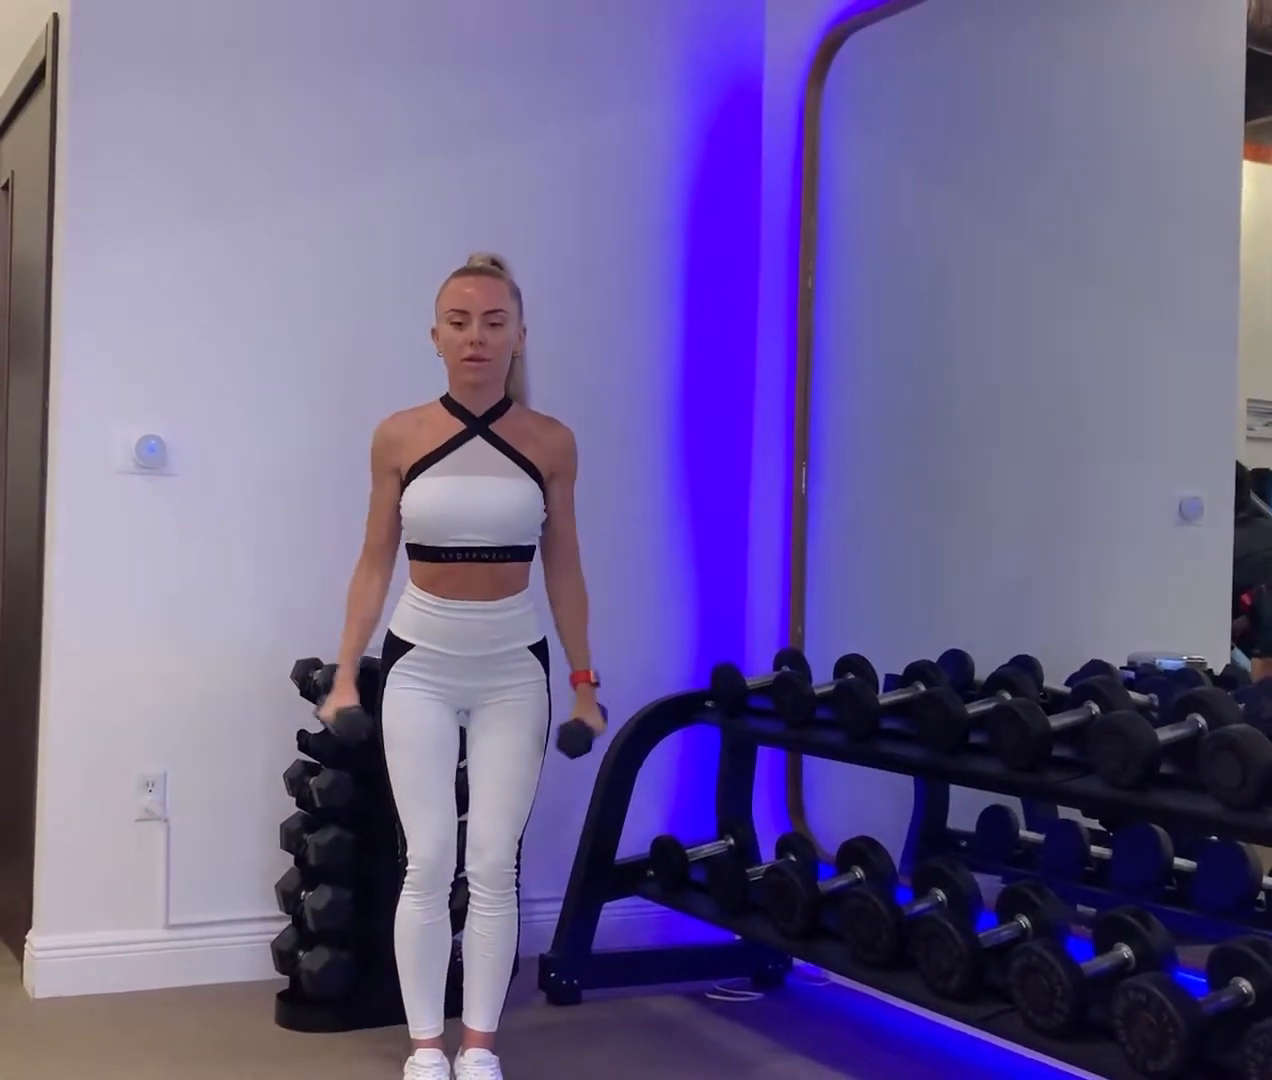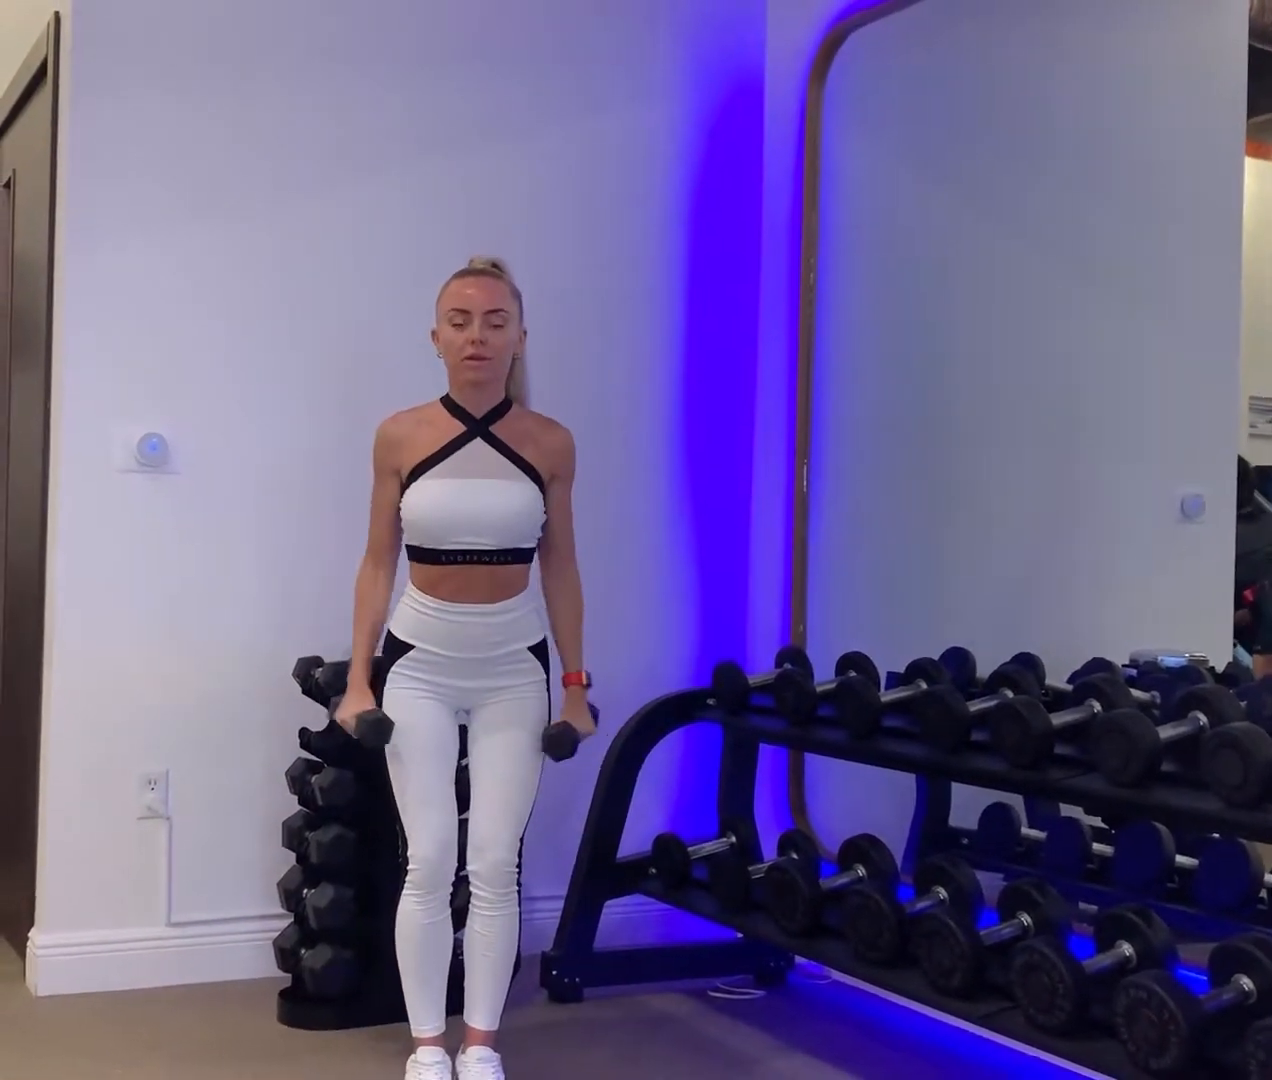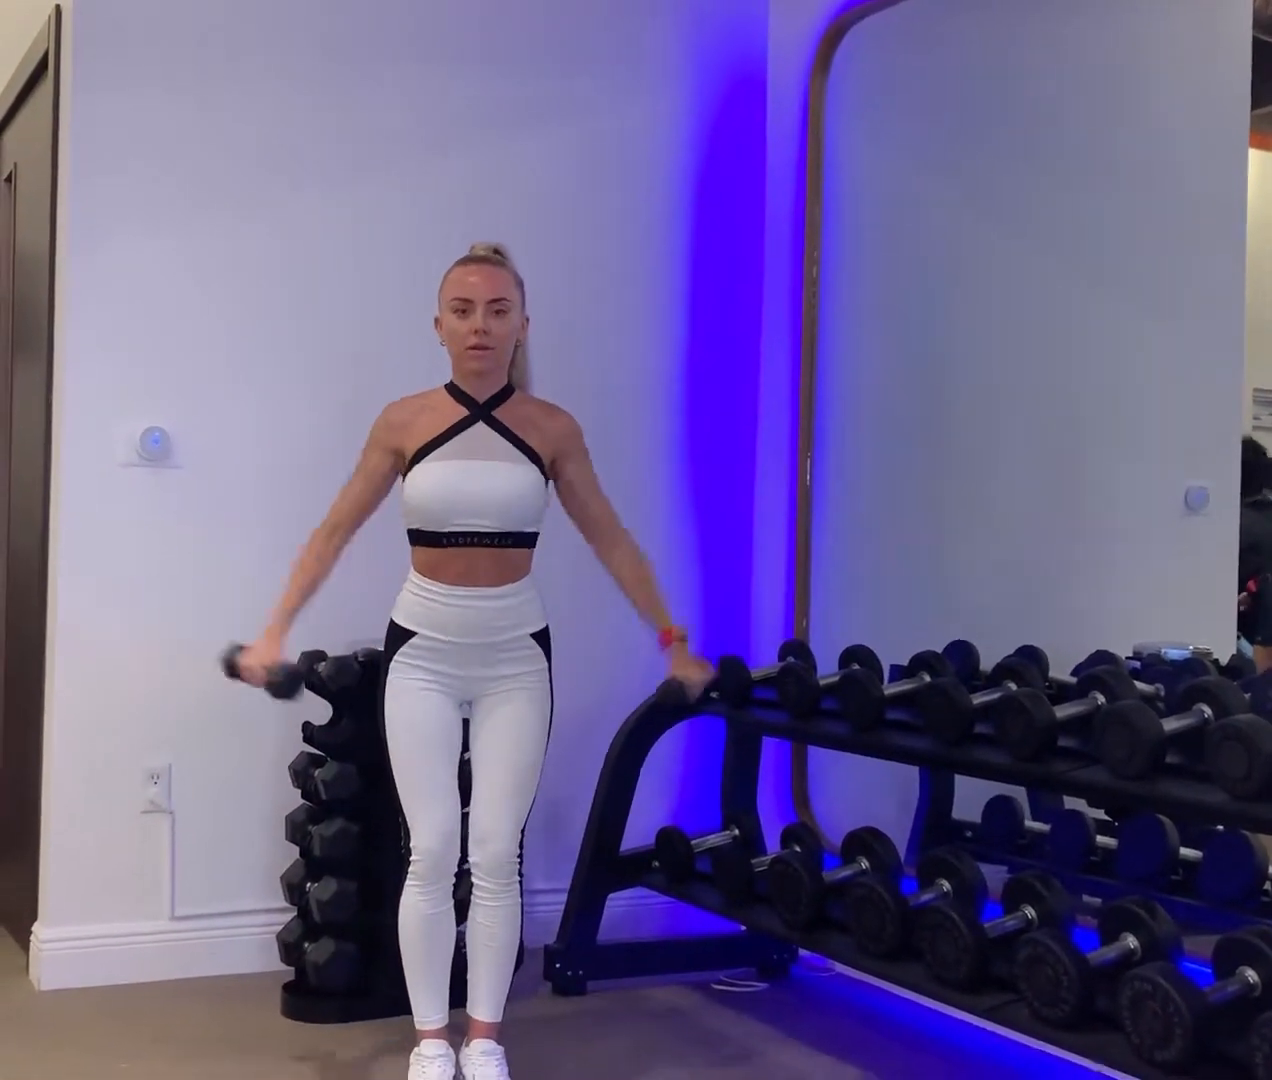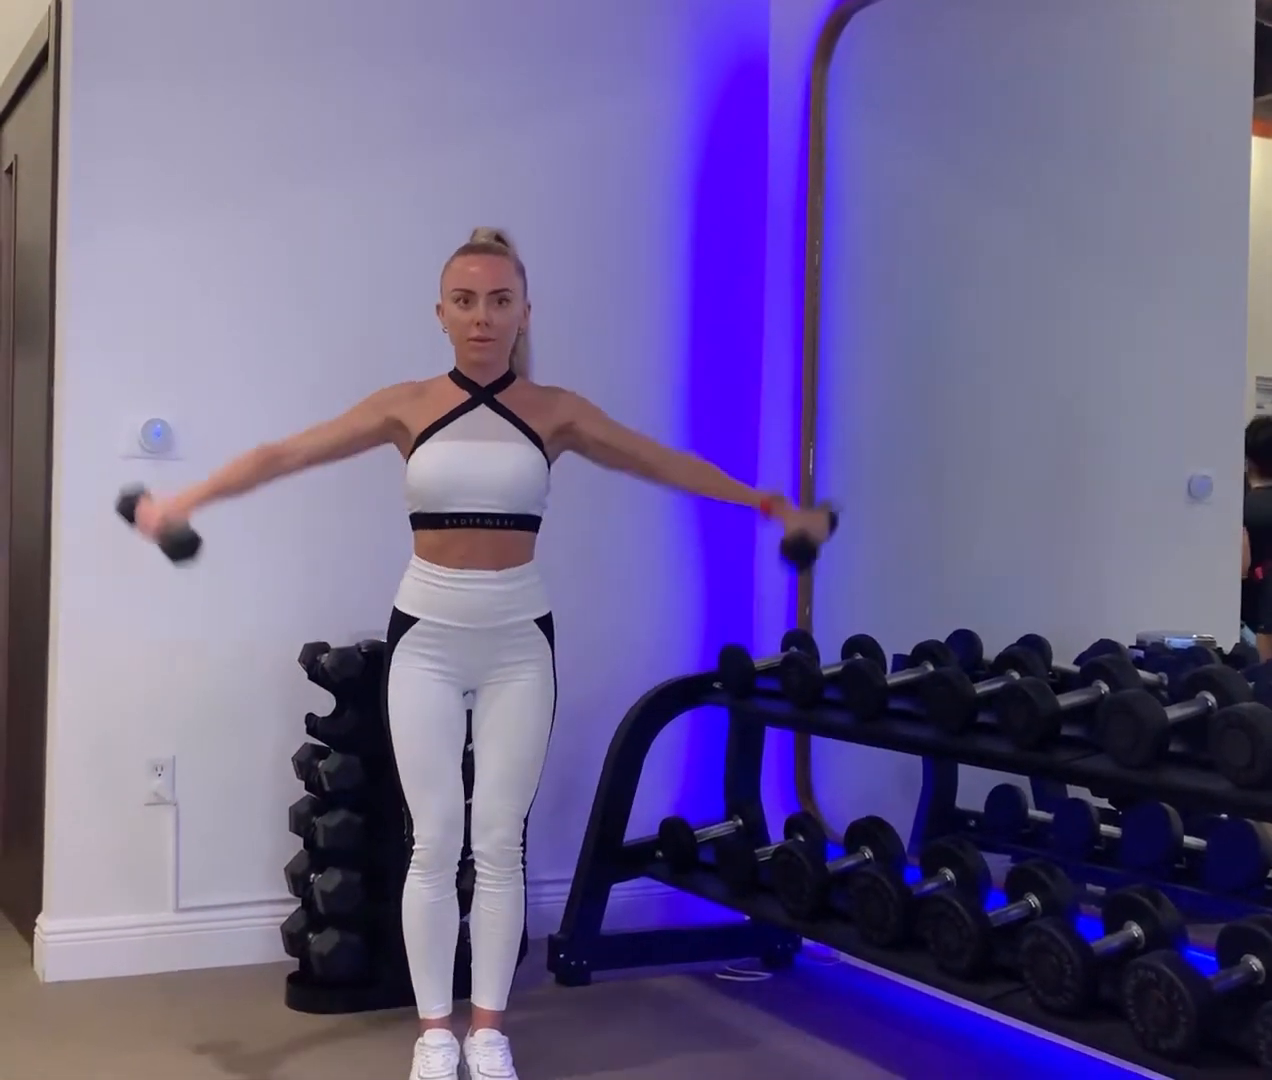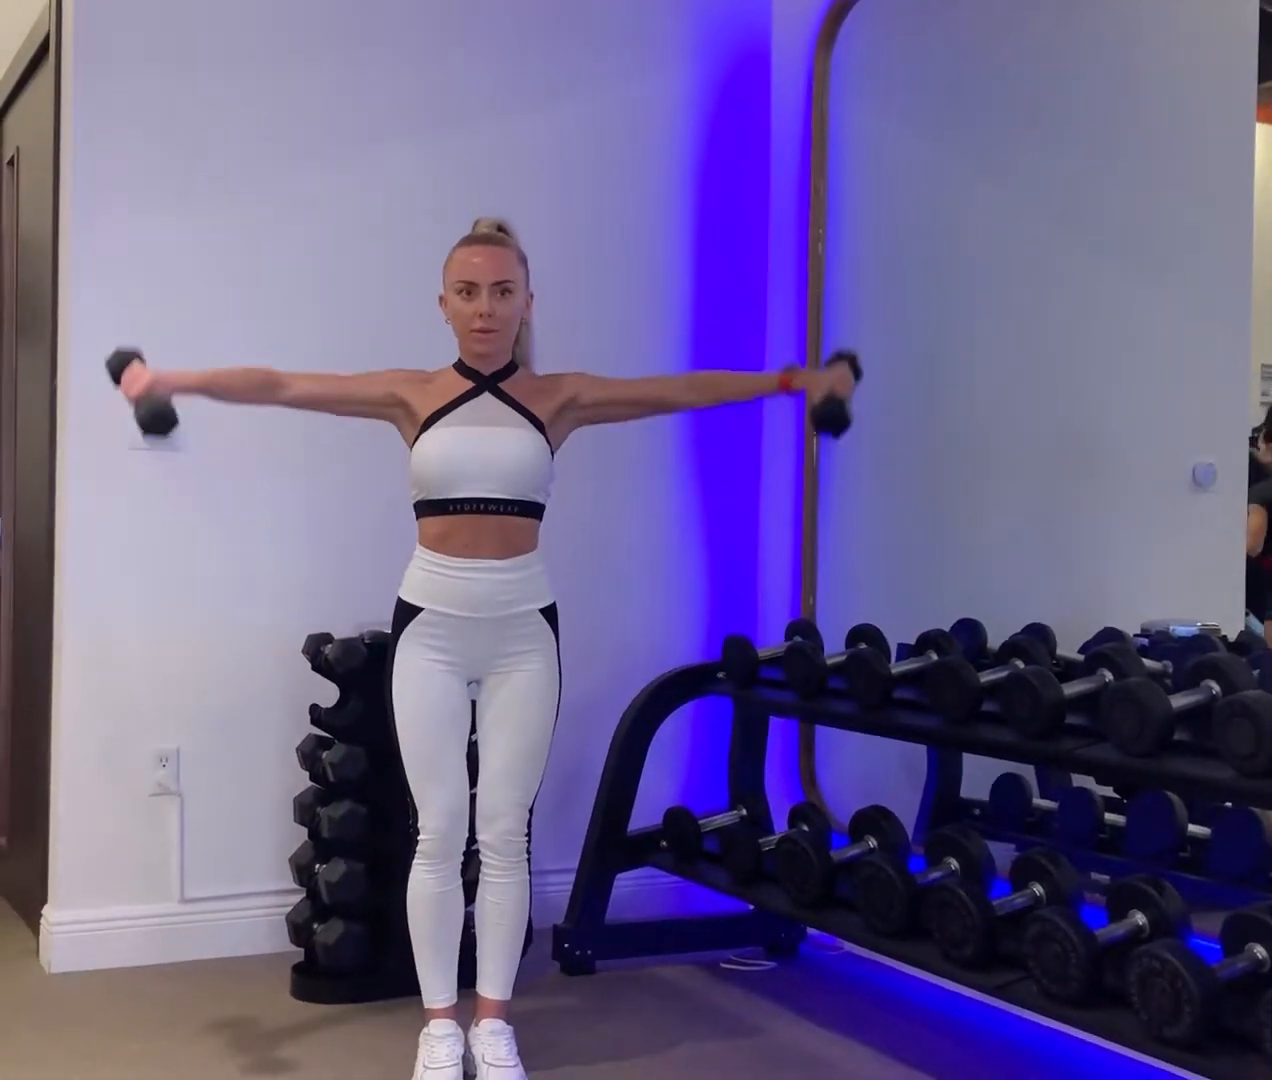
dt=0.2s
person 1, frame 1
left shoulder: (552, 442)
right shoulder: (399, 436)
left elbow: (563, 570)
right elbow: (373, 565)
left wrist: (584, 681)
right wrist: (343, 675)
left hip: (513, 669)
right hip: (420, 664)
left knee: (494, 866)
right knee: (428, 863)
person 1, frame 2
left shoulder: (550, 443)
right shoulder: (399, 436)
left elbow: (560, 570)
right elbow: (377, 565)
left wrist: (575, 685)
right wrist: (358, 680)
left hip: (513, 671)
right hip: (418, 666)
left knee: (495, 865)
right knee: (429, 862)
person 1, frame 3
left shoulder: (553, 428)
right shoulder: (403, 421)
left elbow: (610, 540)
right elbow: (336, 530)
left wrist: (671, 639)
right wrist: (276, 628)
left hip: (515, 657)
right hip: (422, 653)
left knee: (496, 856)
right knee: (431, 853)
person 1, frame 4
left shoulder: (556, 410)
right shoulder: (406, 404)
left elbow: (664, 464)
right elbow: (290, 453)
left wrist: (774, 505)
right wrist: (186, 501)
left hip: (518, 641)
right hip: (426, 637)
left knee: (500, 844)
right knee: (434, 842)
person 1, frame 5
left shoulder: (559, 396)
right shoulder: (409, 392)
left elbow: (681, 393)
right elbow: (281, 388)
left wrist: (791, 381)
right wrist: (170, 382)
left hip: (522, 630)
right hip: (430, 627)
left knee: (505, 833)
right knee: (439, 832)
